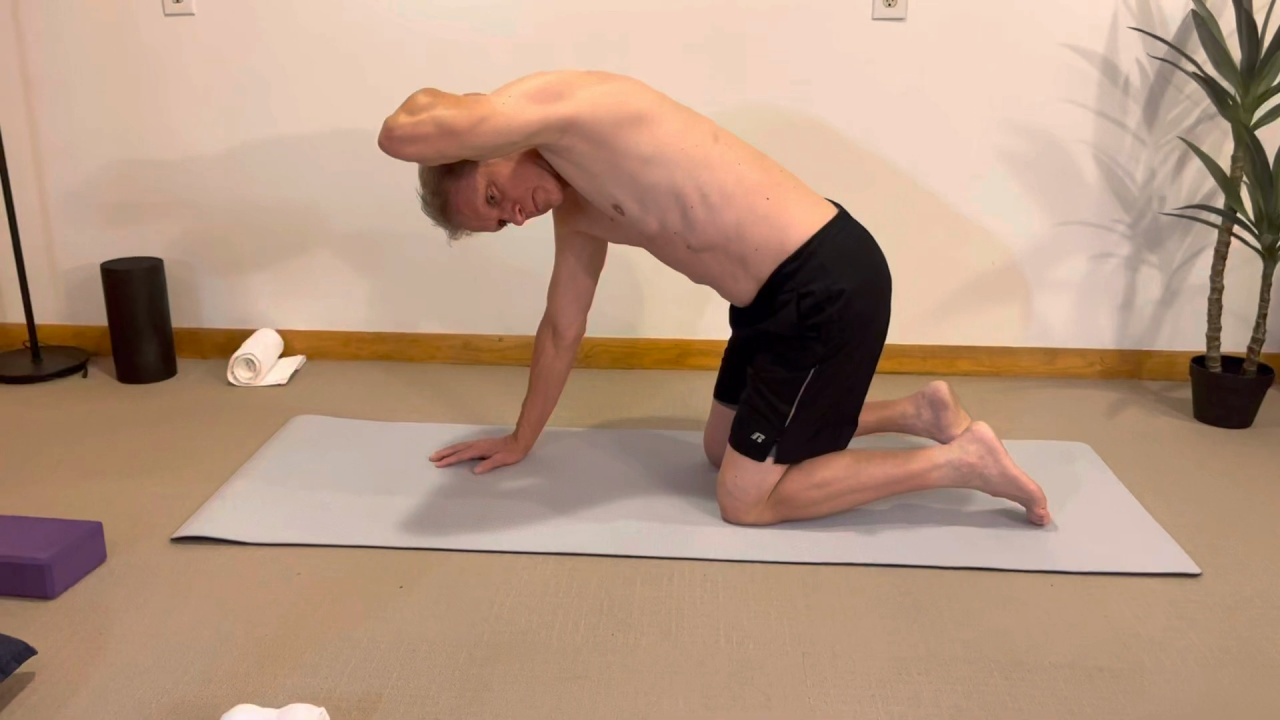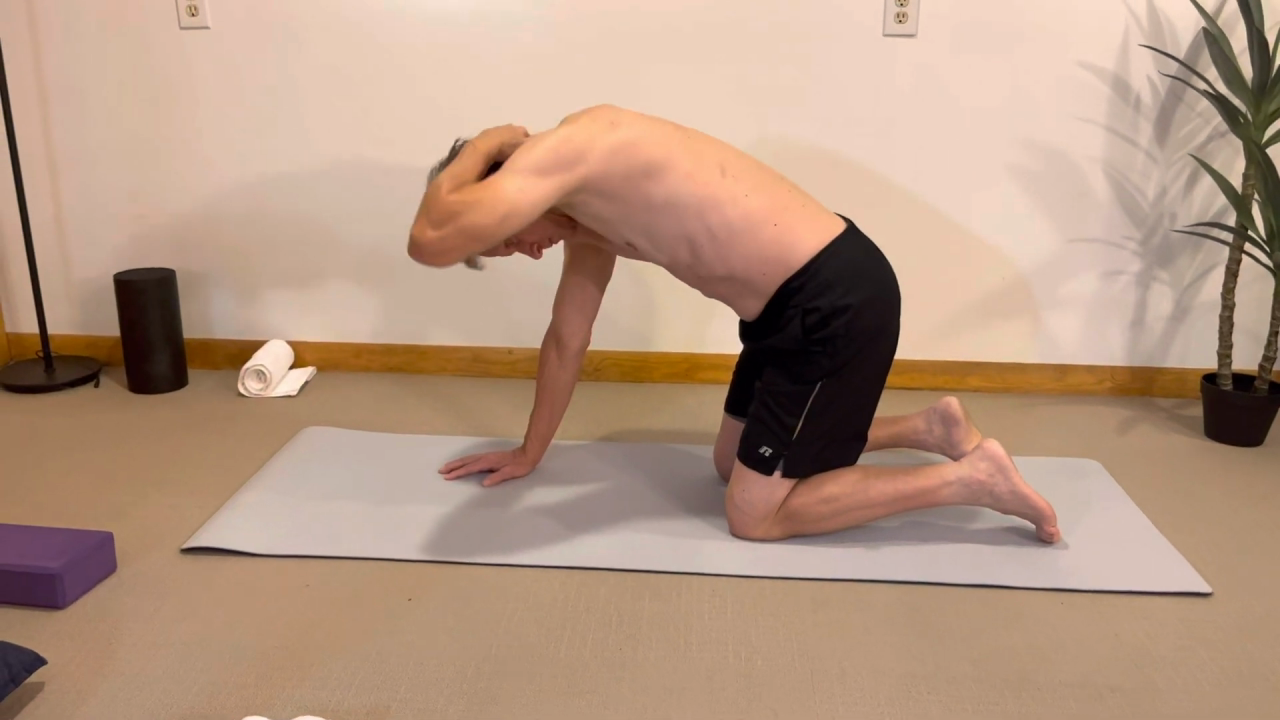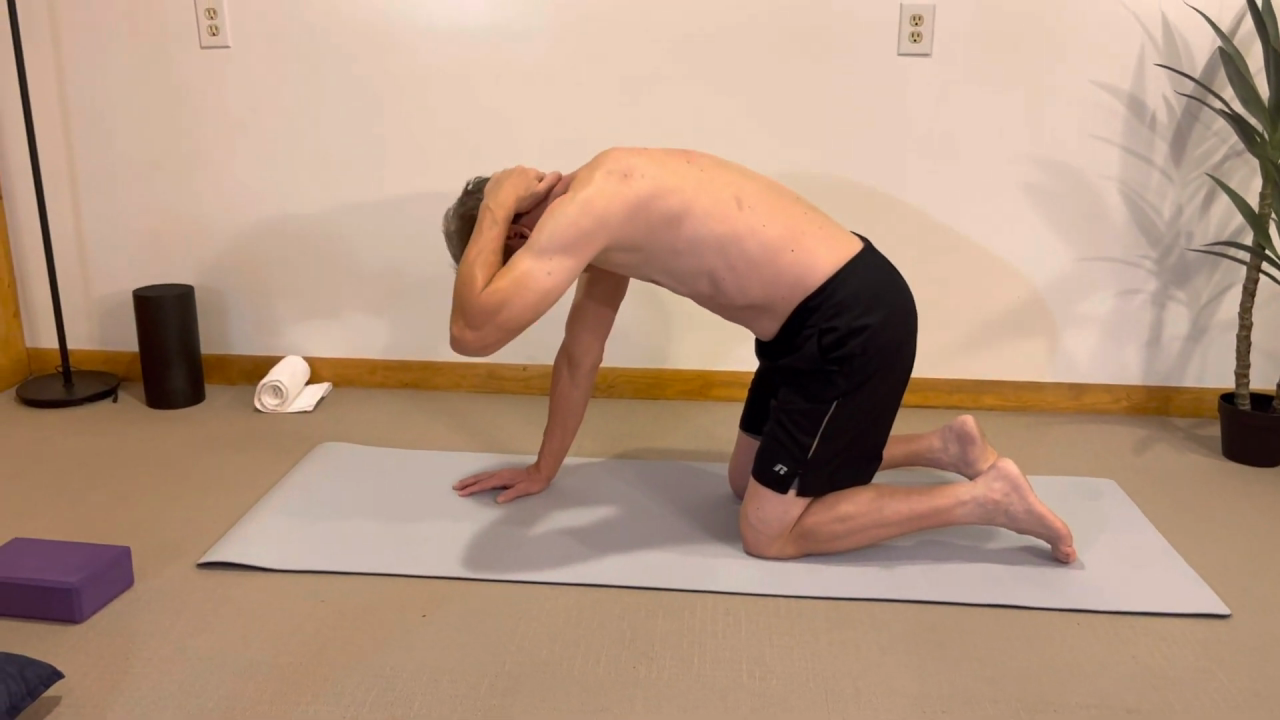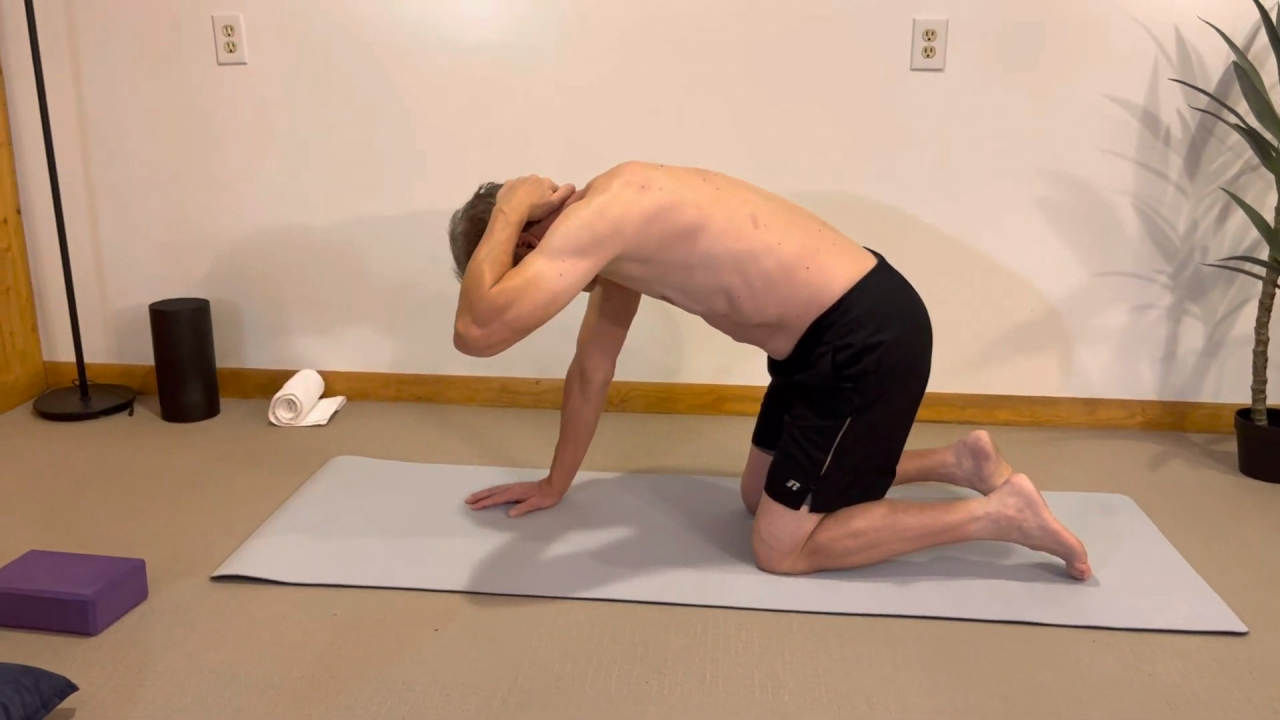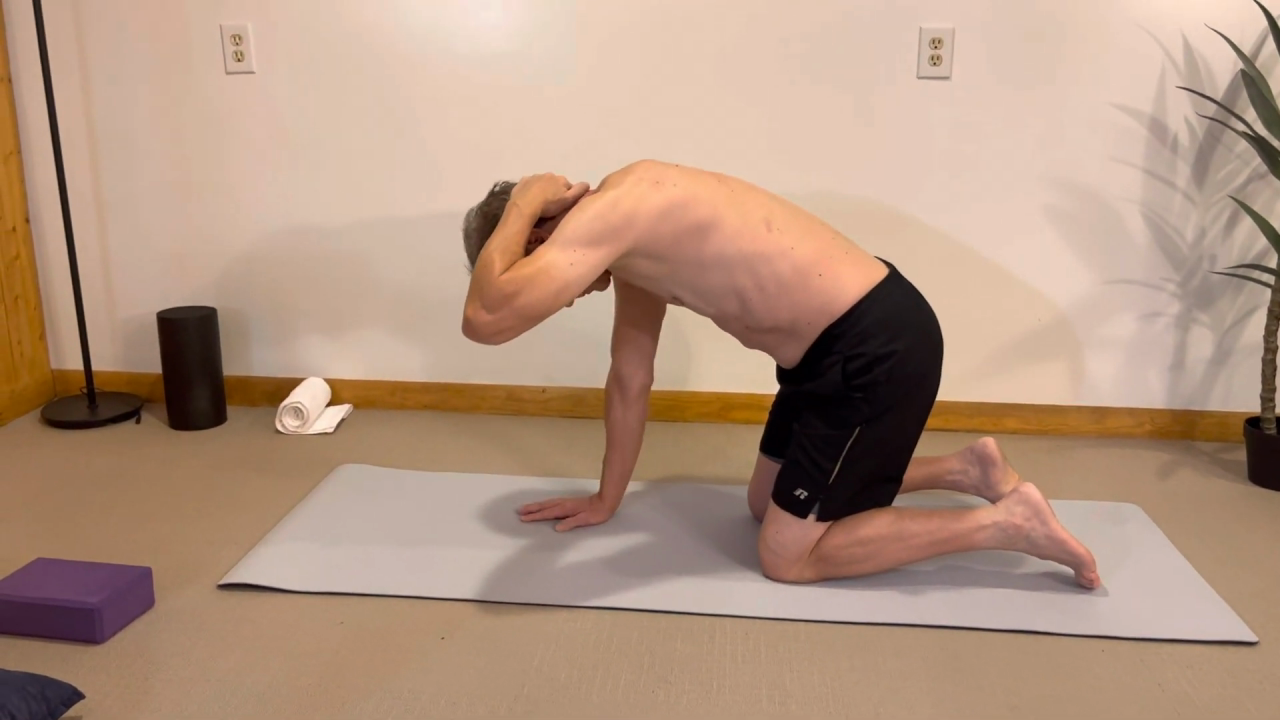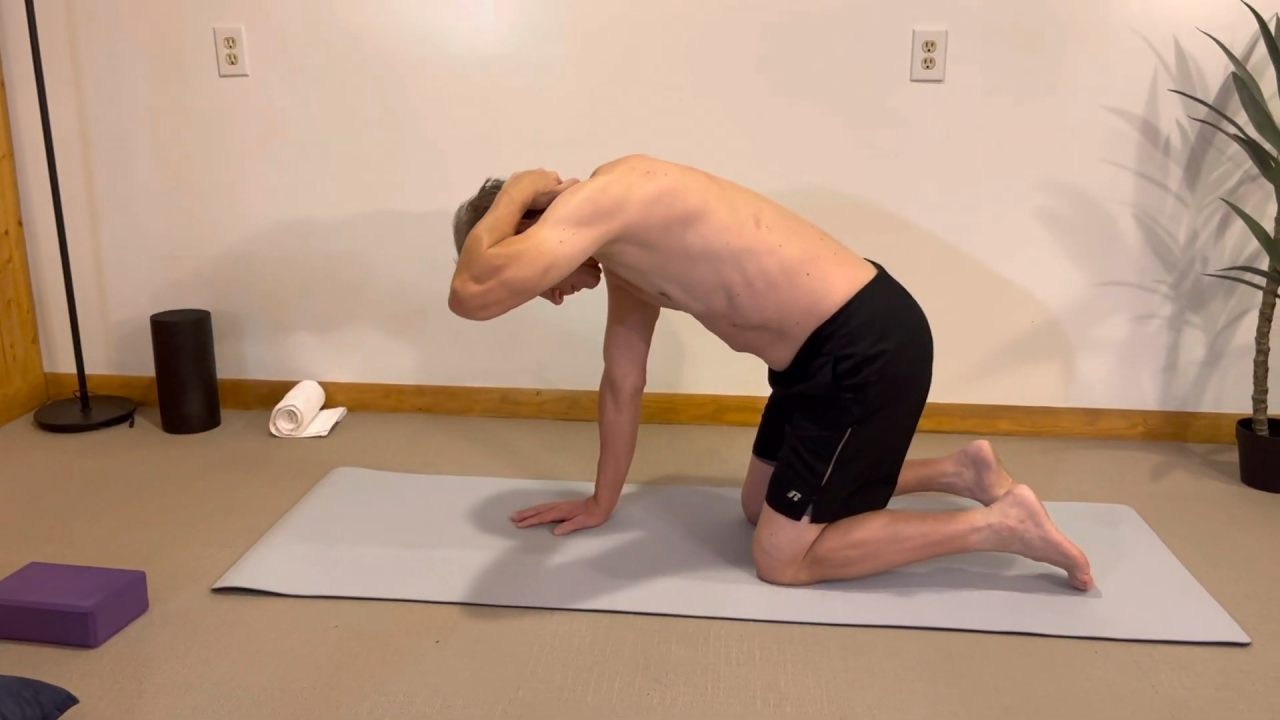
dt=0.7s
person 1, frame 1
left shoulder: (567, 100)
right shoulder: (576, 207)
left elbow: (403, 135)
right elbow: (561, 329)
left wrist: (453, 104)
right wrist: (520, 439)
left hip: (829, 285)
right hip: (780, 292)
left knee: (746, 499)
right knee: (724, 449)
left ankle: (961, 459)
right ankle: (917, 412)
person 1, frame 2
left shoulder: (570, 147)
right shoulder: (585, 202)
left elbow: (431, 242)
right elbow: (566, 338)
left wrist: (485, 145)
right wrist: (529, 452)
left hip: (837, 299)
right hip: (800, 298)
left knee: (755, 515)
right knee: (734, 462)
left ankle: (973, 477)
right ankle: (928, 427)
person 1, frame 3
left shoulder: (584, 208)
right shoulder: (606, 215)
left elbow: (472, 333)
right elbow: (578, 356)
left wrist: (496, 204)
right wrist: (543, 469)
left hip: (853, 321)
right hip: (827, 308)
left knee: (769, 532)
right knee: (748, 480)
left ankle: (988, 496)
right ankle: (943, 445)
person 1, frame 4
left shoulder: (599, 215)
right shoulder: (615, 231)
left elbow: (476, 333)
right elbow: (590, 372)
left wrist: (508, 208)
right wrist: (555, 484)
left hip: (868, 337)
right hip: (838, 326)
left knee: (782, 547)
right knee: (761, 494)
left ankle: (1000, 512)
right ankle: (957, 460)
person 1, frame 5
left shoulder: (611, 209)
right shoulder: (630, 237)
left elbow: (486, 319)
right elbow: (630, 379)
left wrist: (523, 203)
right wrist: (605, 499)
left hip: (878, 348)
right hip: (845, 338)
left knee: (788, 555)
right knee: (767, 503)
left ankle: (1007, 522)
right ankle: (963, 469)
person 1, frame 6
left shoulder: (604, 196)
right shoulder: (620, 243)
left elbow: (473, 295)
right elbow: (622, 382)
left wrist: (517, 191)
right wrist: (600, 502)
left hip: (868, 348)
right hip: (830, 344)
left knee: (783, 558)
right knee: (760, 505)
left ankle: (1002, 524)
right ankle: (958, 471)
